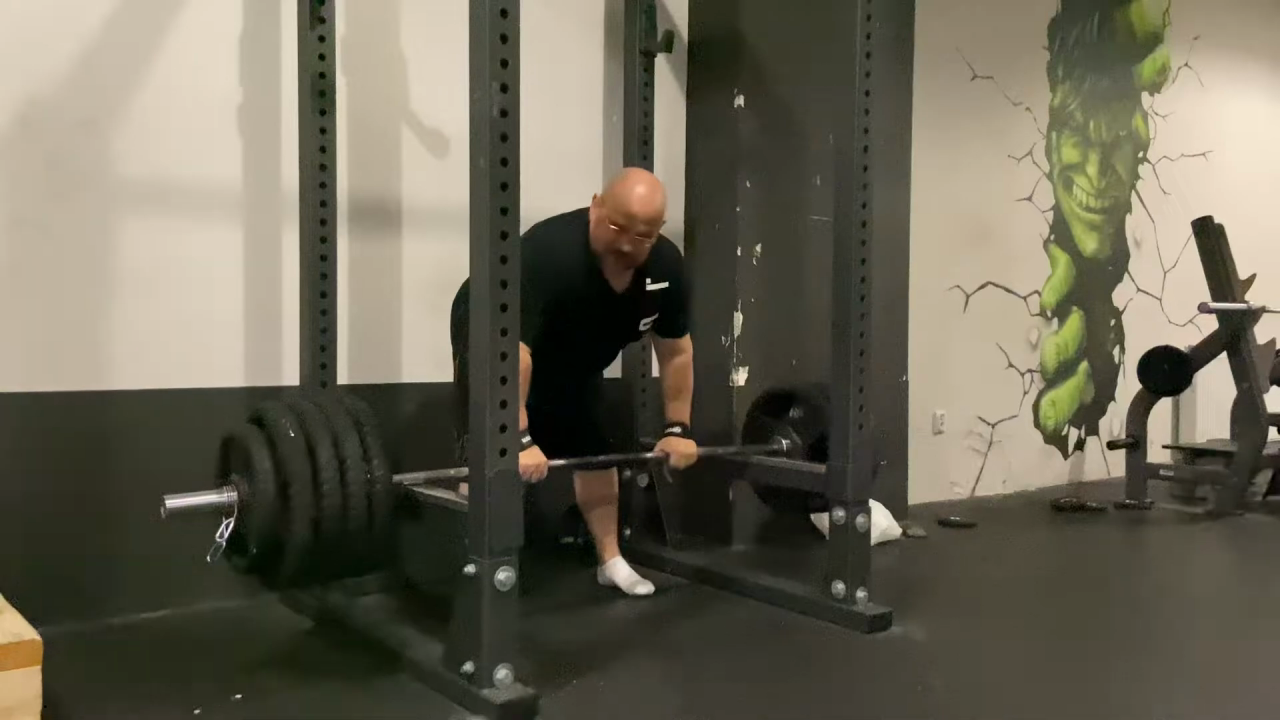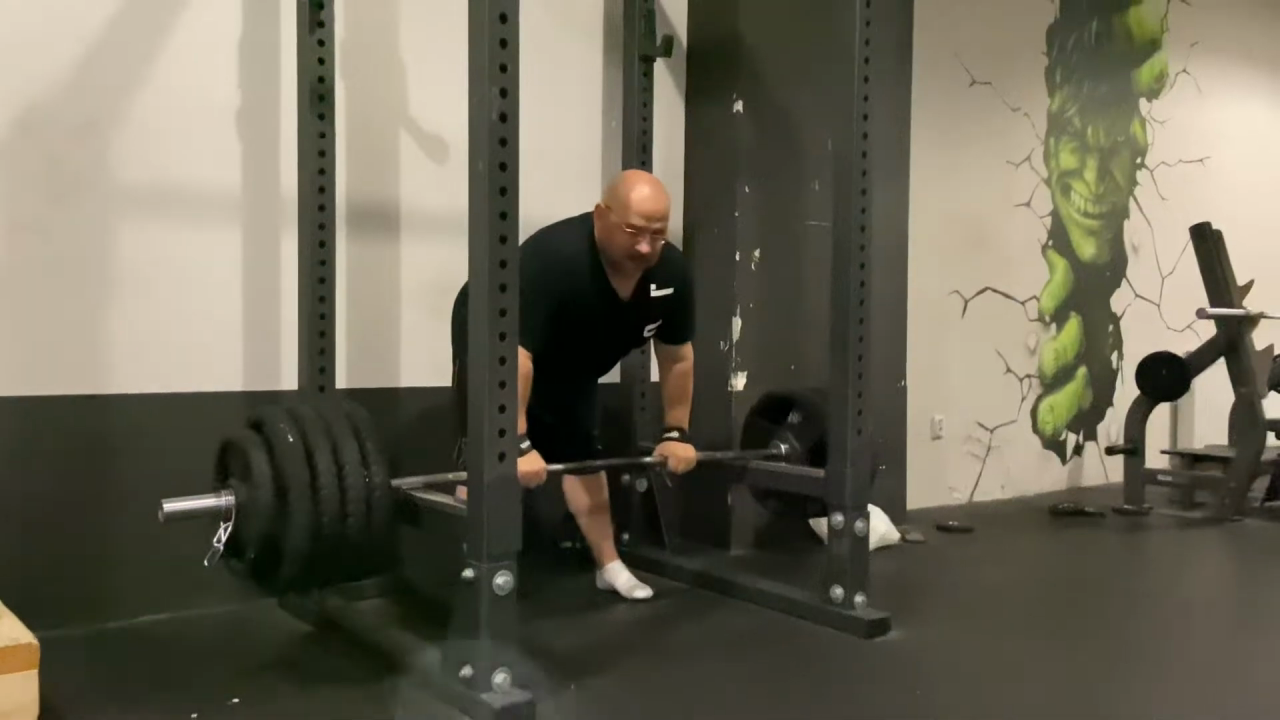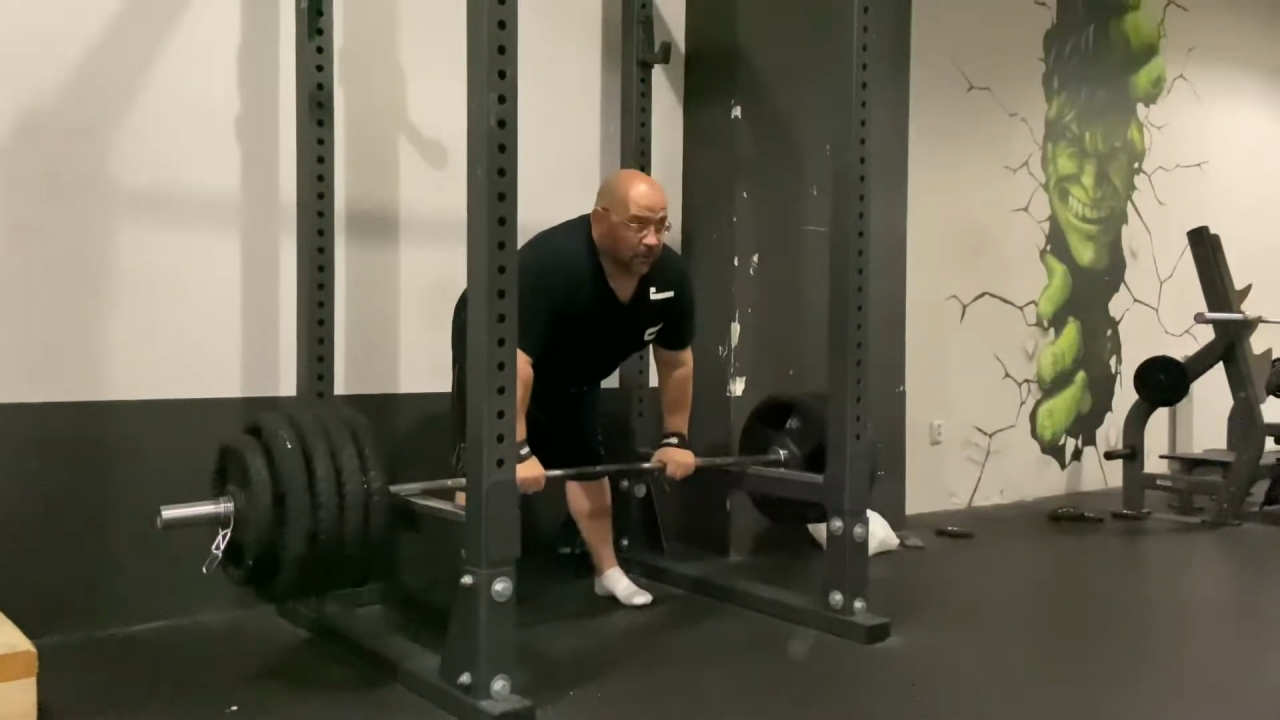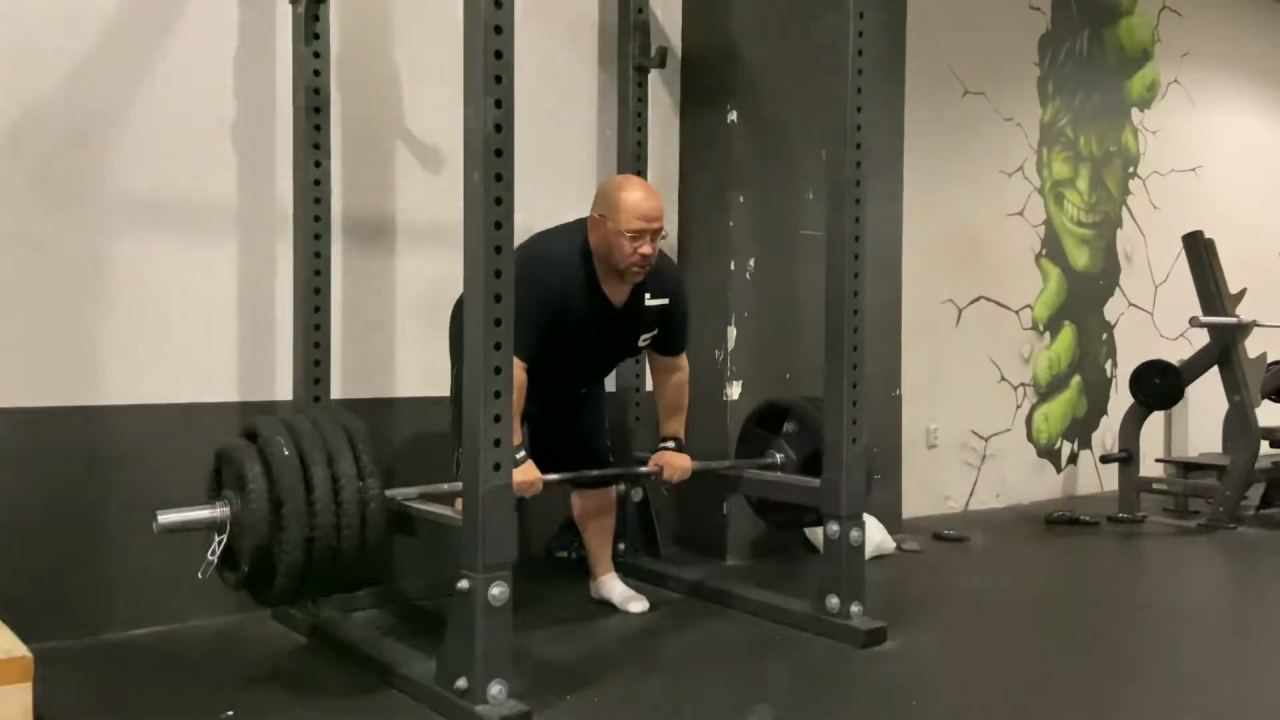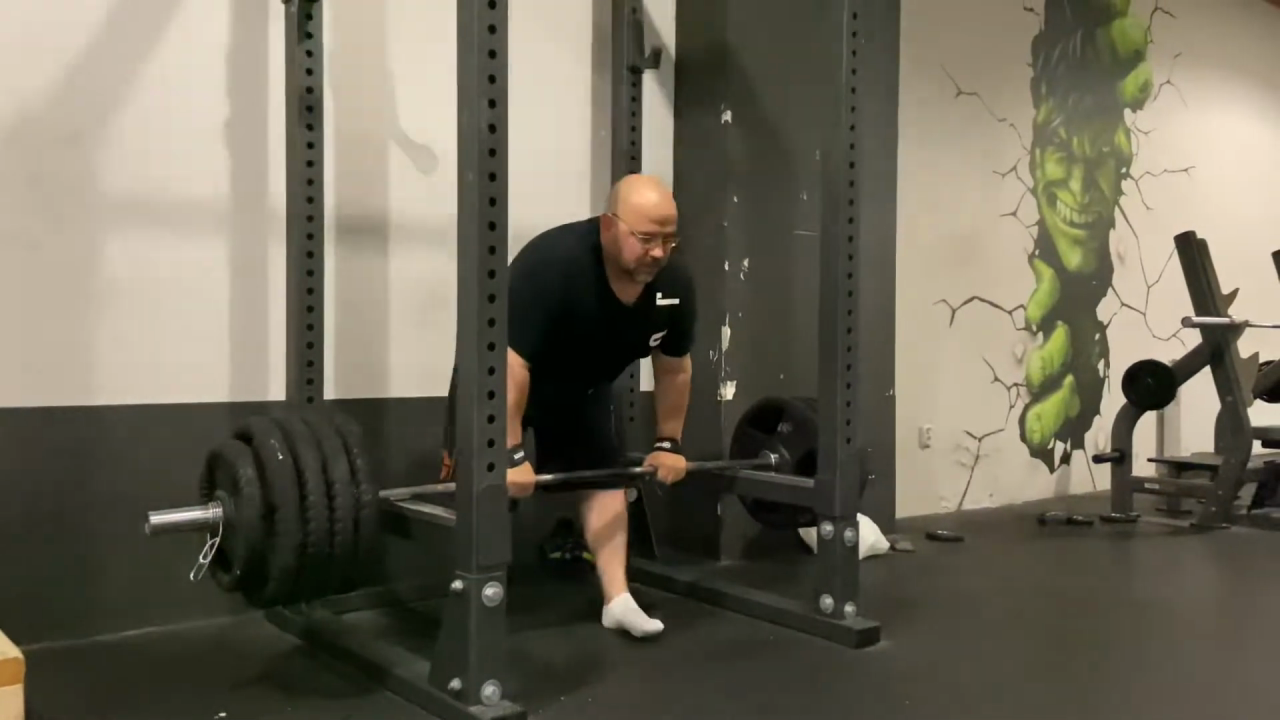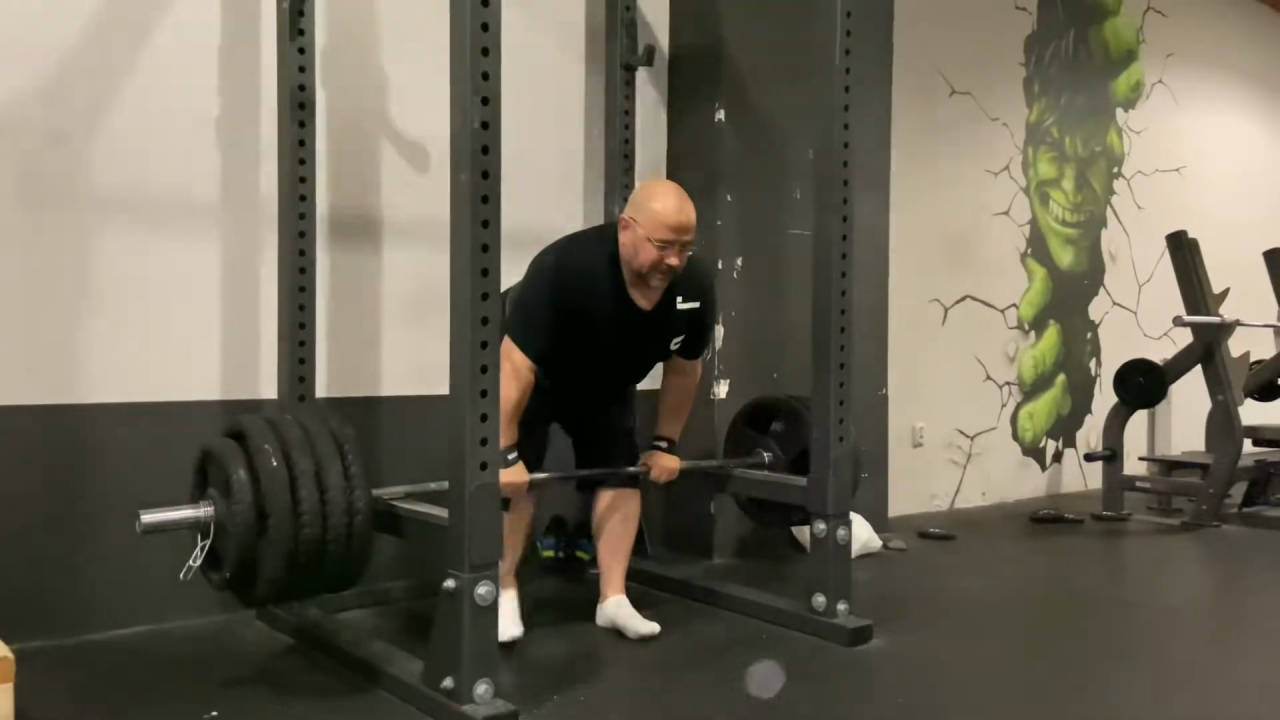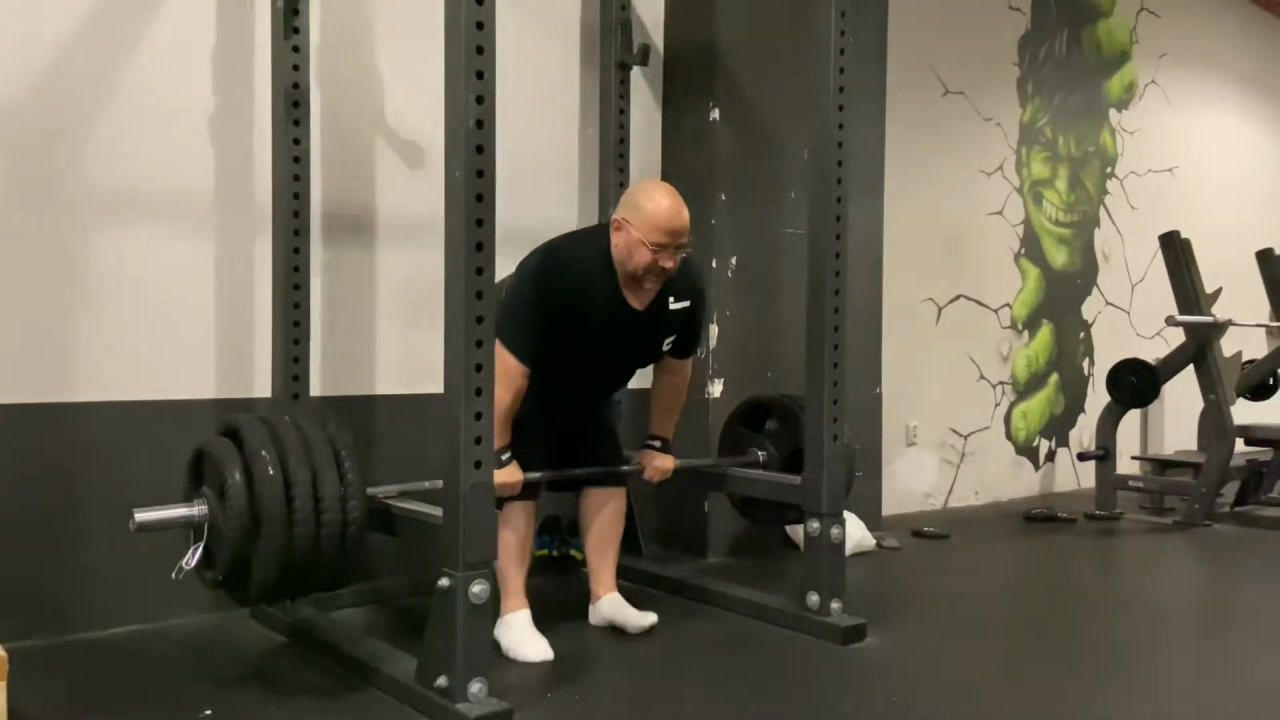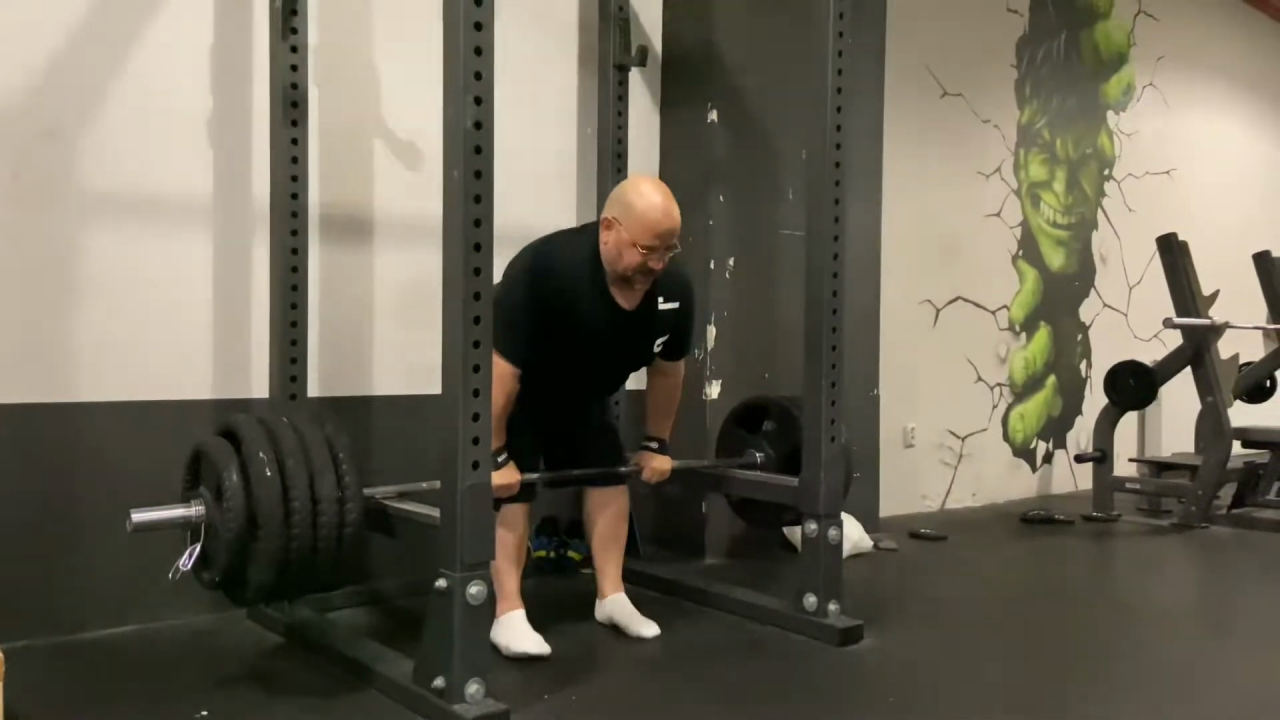
dt=0.4s
person 1, frame 1
left shoulder: (666, 265)
right shoulder: (549, 251)
left elbow: (676, 351)
right elbow: (511, 350)
left wrist: (677, 428)
right wrist: (519, 439)
left hip: (572, 358)
left knee: (594, 449)
left ankle: (610, 560)
person 1, frame 2
left shoulder: (671, 272)
right shoulder: (553, 257)
left elbow: (677, 357)
right elbow: (513, 356)
left wrist: (676, 433)
right wrist: (518, 444)
left hip: (569, 362)
left knee: (583, 455)
left ankle: (609, 566)
person 1, frame 3
left shoulder: (670, 275)
right shoulder: (552, 261)
left elbow: (676, 362)
right elbow: (513, 361)
left wrist: (675, 439)
right wrist: (517, 451)
left hip: (572, 370)
left knee: (587, 462)
left ankle: (608, 572)
person 1, frame 4
left shoulder: (663, 280)
right shoulder: (544, 266)
left elbow: (671, 367)
right elbow: (506, 366)
left wrist: (672, 442)
right wrist: (514, 455)
left hip: (576, 373)
left knee: (595, 467)
left ankle: (603, 576)
person 1, frame 5
left shoulder: (674, 283)
right shoulder: (552, 264)
left elbow: (674, 368)
right elbow: (510, 363)
left wrist: (668, 443)
right wrist: (511, 455)
left hip: (581, 383)
right hip: (507, 369)
left knee: (604, 474)
left ankle: (617, 599)
person 1, frame 6
left shoulder: (695, 285)
right shoulder: (567, 267)
left elbow: (684, 368)
right elbow: (516, 363)
left wrist: (665, 444)
right wrist: (504, 455)
left hip: (605, 387)
right hip: (533, 375)
left knee: (622, 474)
right knee: (515, 478)
left ankle: (613, 600)
right ankle: (502, 594)
person 1, frame 7
left shoulder: (684, 287)
right shoulder: (557, 269)
left elbow: (674, 367)
right elbow: (508, 366)
left wrist: (659, 443)
right wrist: (498, 456)
left hip: (586, 390)
right hip: (518, 381)
left knee: (607, 475)
right knee: (516, 485)
left ankle: (605, 598)
right ankle: (513, 613)
person 1, frame 8
left shoulder: (674, 287)
right shoulder: (544, 269)
left elbow: (667, 369)
right elbow: (500, 369)
left wrist: (656, 445)
right wrist: (494, 456)
left hip: (583, 393)
right hip: (515, 388)
left knee: (610, 474)
right knee: (511, 487)
left ankle: (611, 597)
right ankle: (508, 614)
